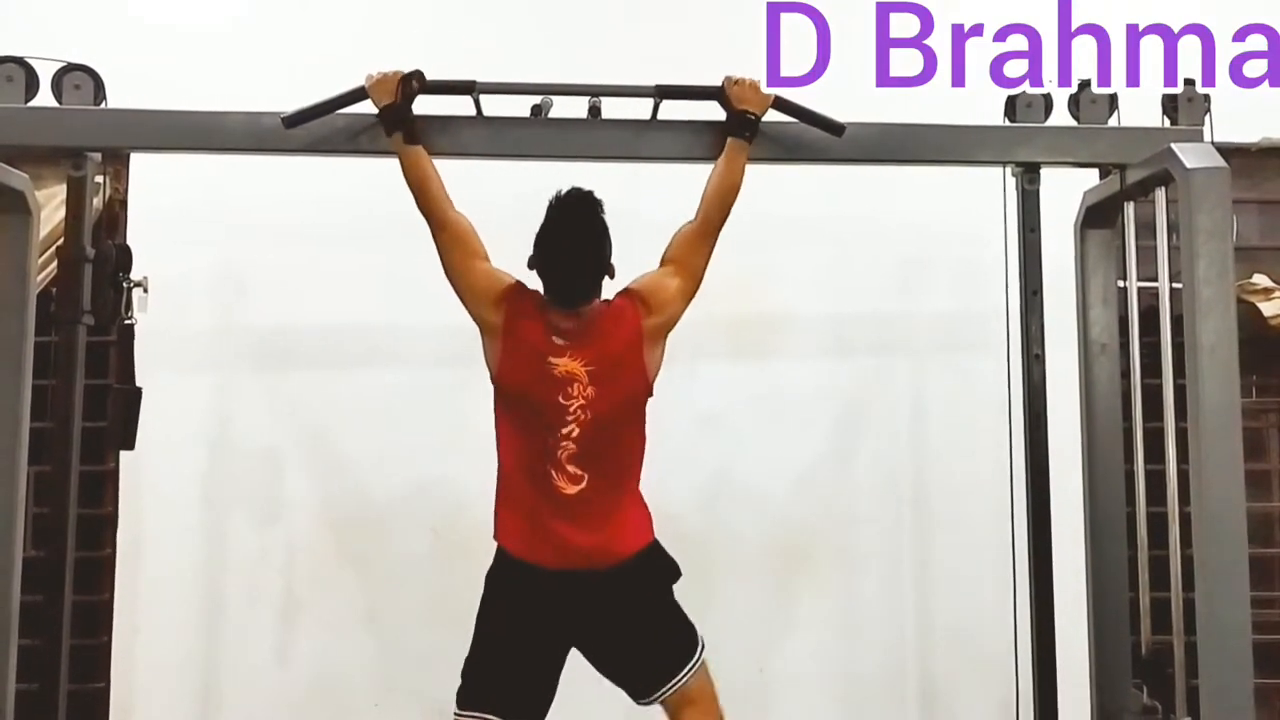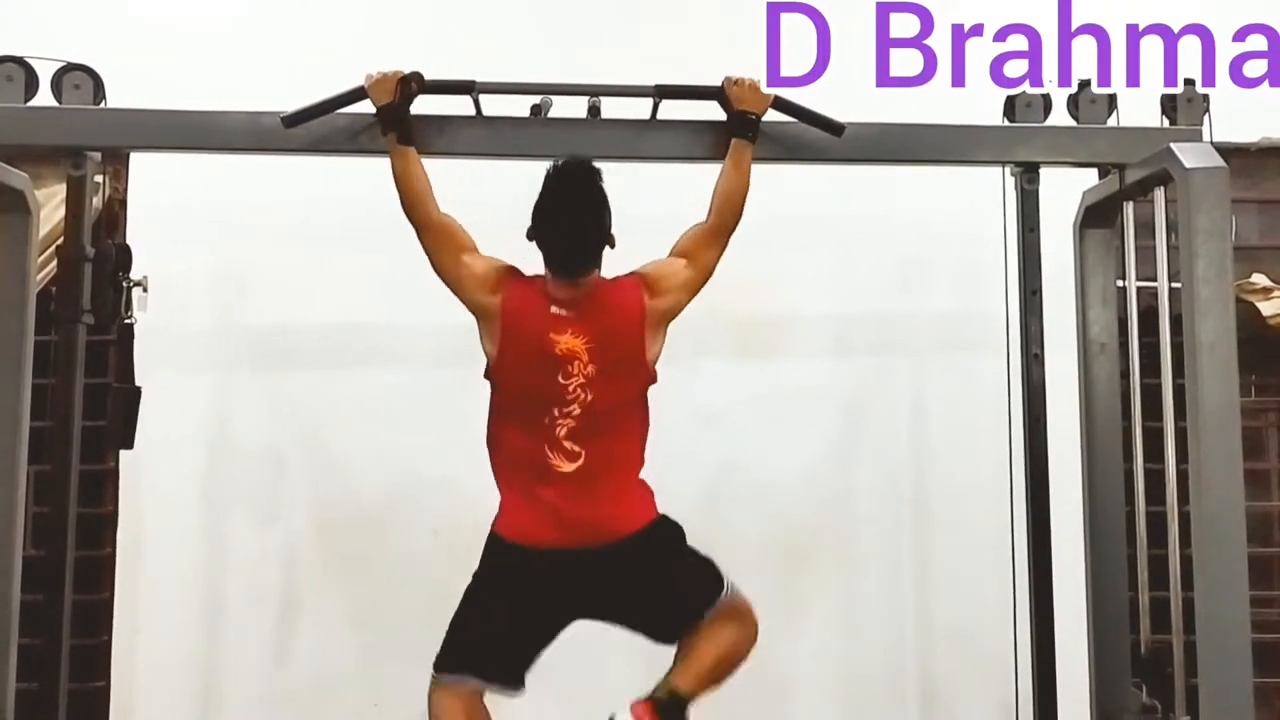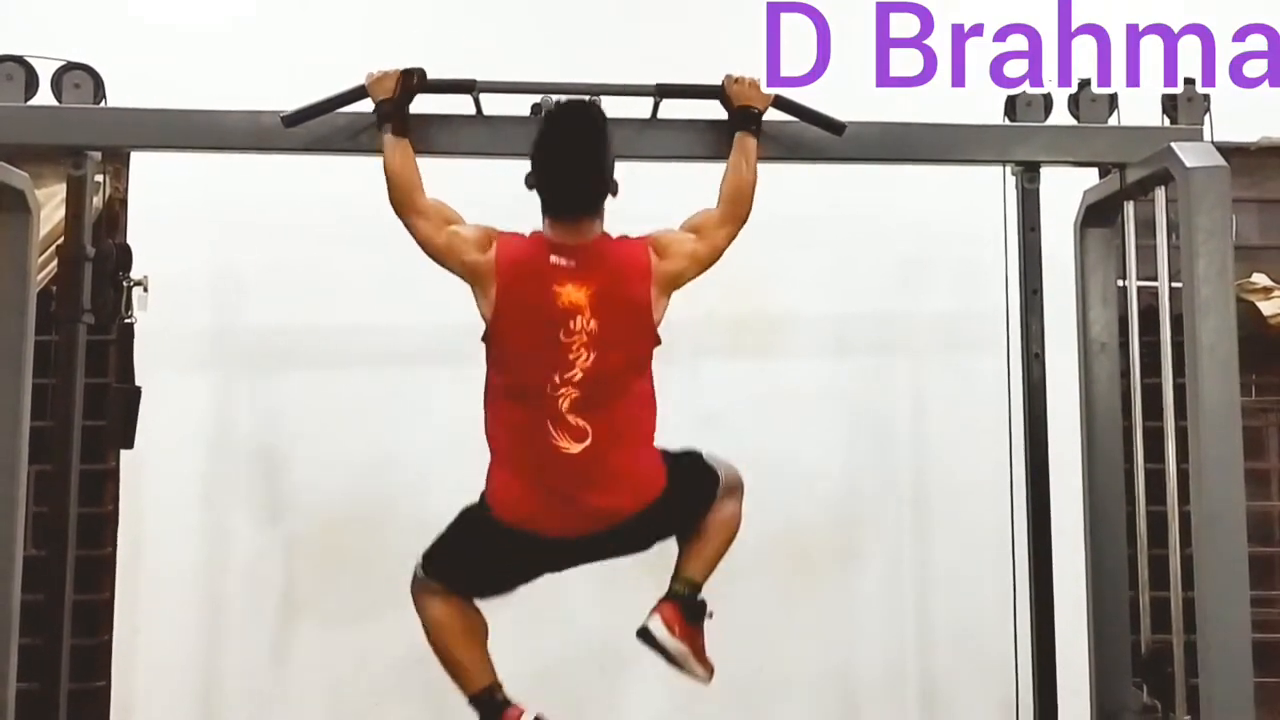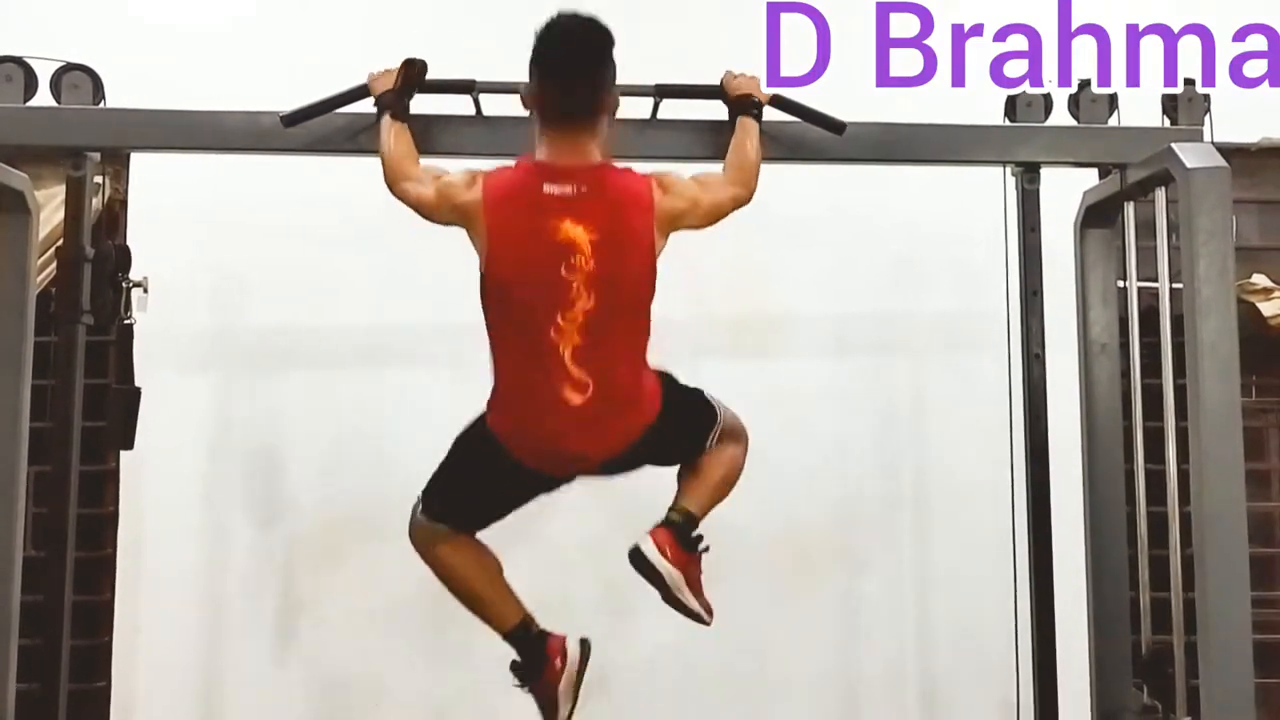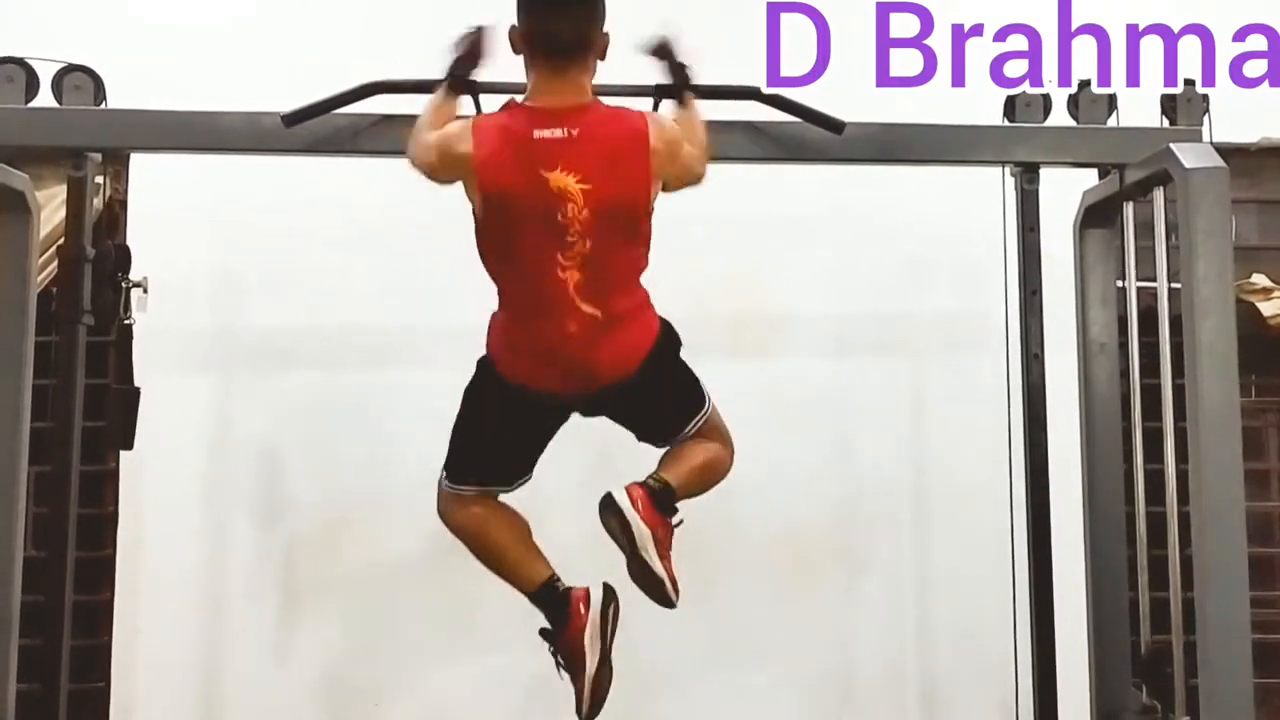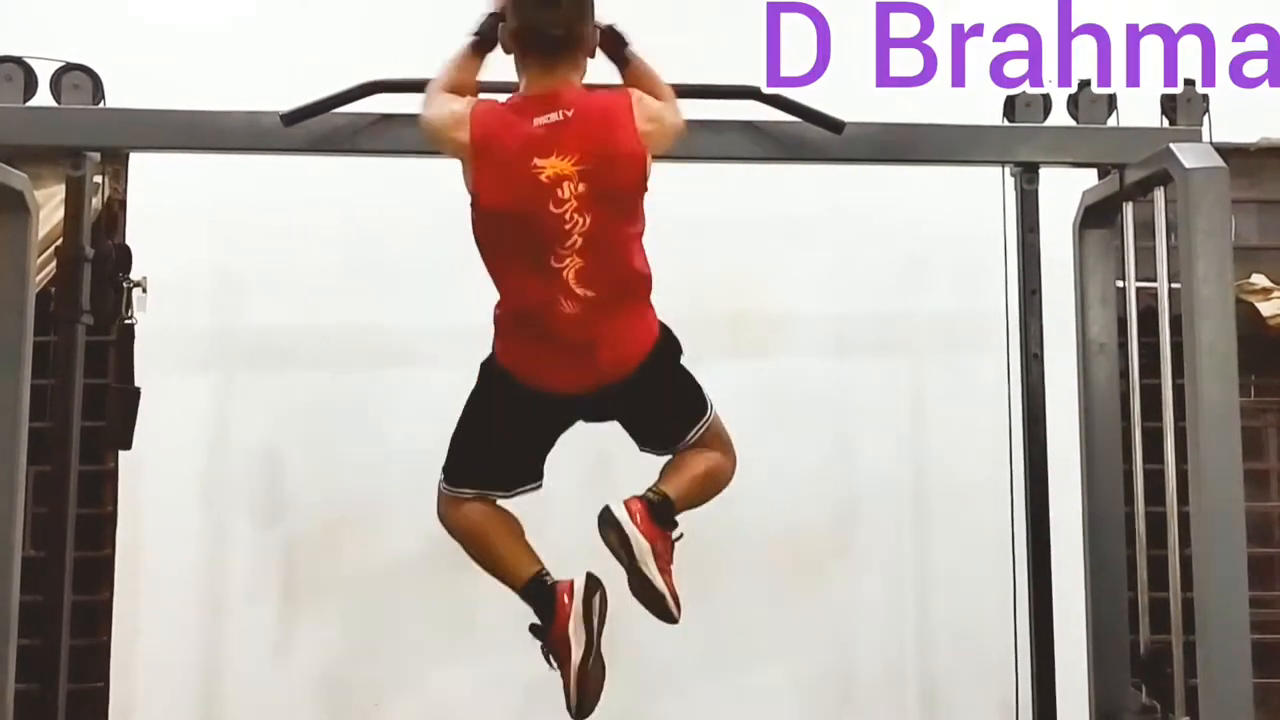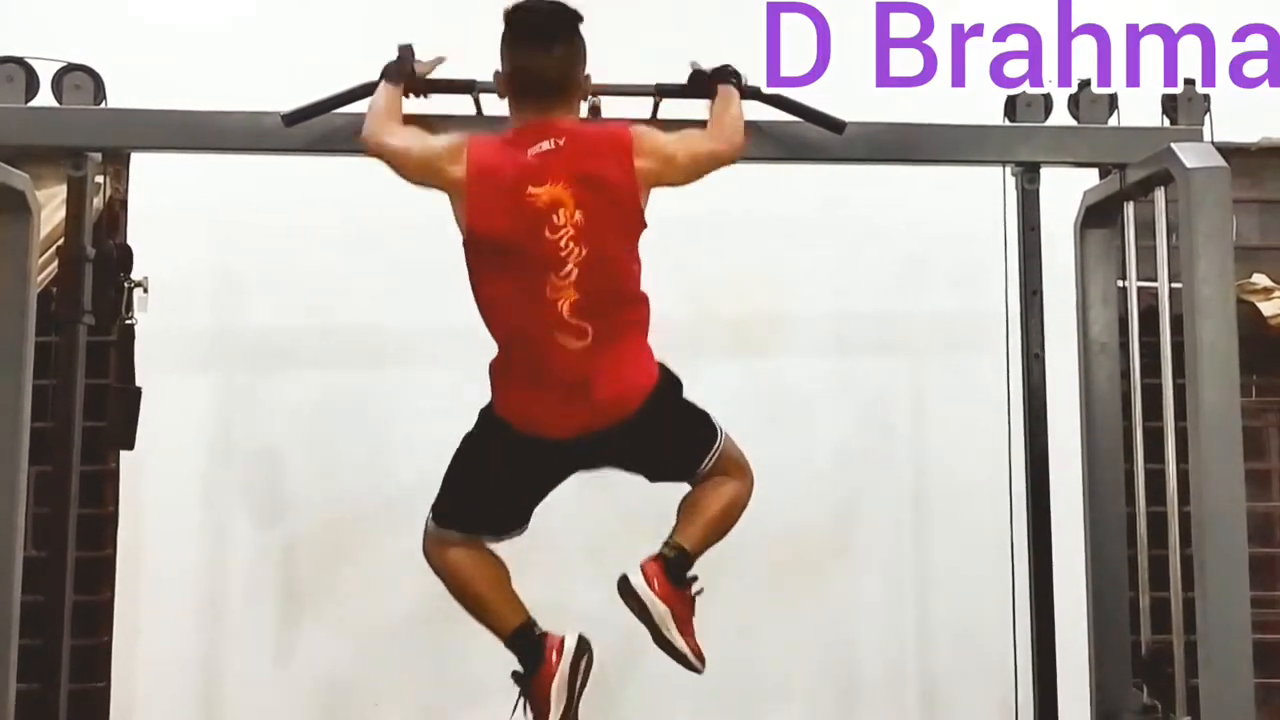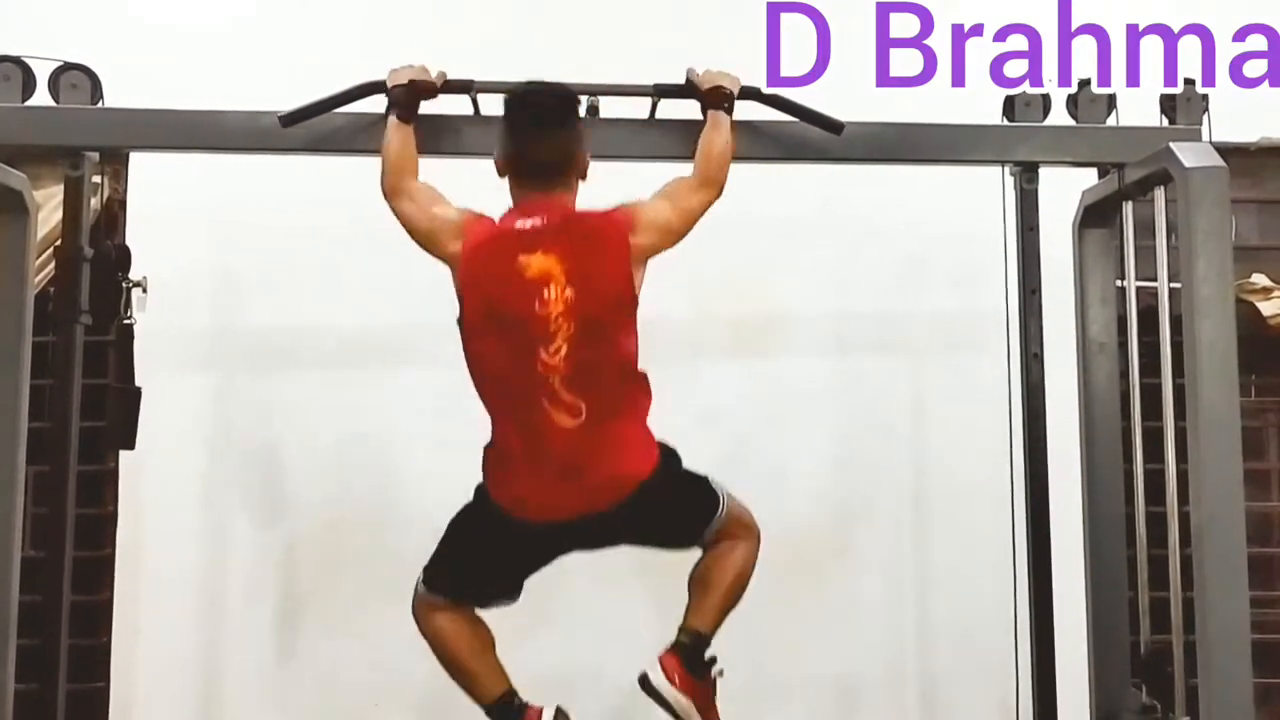
dt=0.1s
person 1, frame 1
left shoulder: (502, 320)
right shoulder: (643, 322)
left elbow: (441, 216)
right elbow: (707, 224)
left wrist: (398, 122)
right wrist: (740, 127)
left hip: (525, 575)
right hip: (625, 571)
person 1, frame 2
left shoulder: (496, 299)
right shoulder: (647, 301)
left elbow: (423, 214)
right elbow: (721, 225)
left wrist: (395, 122)
right wrist: (743, 129)
left hip: (522, 551)
right hip: (628, 543)
right knee: (734, 624)
person 1, frame 3
left shoulder: (492, 265)
right shoulder: (650, 267)
left elbow: (412, 208)
right elbow: (729, 217)
left wrist: (391, 116)
right wrist: (746, 122)
left hip: (519, 522)
right hip: (631, 504)
left knee: (434, 589)
right knee: (724, 487)
right ankle: (679, 607)
person 1, frame 4
left shoulder: (484, 198)
right shoulder: (649, 198)
left elbow: (403, 178)
right elbow: (739, 185)
left wrist: (389, 106)
right wrist: (746, 109)
left hip: (519, 441)
right hip: (629, 425)
left knee: (432, 529)
right knee: (728, 437)
left ankle: (538, 653)
right ankle: (674, 541)
person 1, frame 5
left shoulder: (479, 145)
right shoulder: (643, 139)
left elbow: (422, 151)
right elbow: (695, 162)
left wrist: (454, 78)
right wrist: (682, 85)
left hip: (522, 370)
right hip: (629, 358)
left knee: (462, 500)
right knee: (713, 444)
left ankle: (564, 608)
right ankle: (651, 500)
person 1, frame 6
left shoulder: (474, 132)
right shoulder: (632, 119)
left elbow: (434, 107)
right elbow: (671, 116)
left hip: (526, 373)
right hip: (632, 362)
left knee: (459, 503)
right knee: (714, 449)
left ankle: (555, 603)
right ankle: (652, 515)
person 1, frame 7
left shoulder: (465, 163)
right shoulder: (631, 153)
left elbow: (379, 135)
right elbow: (727, 141)
left wrist: (397, 75)
right wrist: (723, 80)
left hip: (525, 416)
right hip: (629, 399)
left knee: (447, 542)
right knee: (730, 476)
left ankle: (537, 651)
right ankle: (667, 574)
person 1, frame 8
left shoulder: (468, 247)
right shoulder: (624, 235)
left elbow: (398, 187)
right elbow: (707, 183)
left wrist: (402, 102)
right wrist: (717, 102)
left hip: (517, 505)
right hip: (627, 487)
left knee: (435, 604)
right knee: (736, 531)
right ankle: (686, 665)
